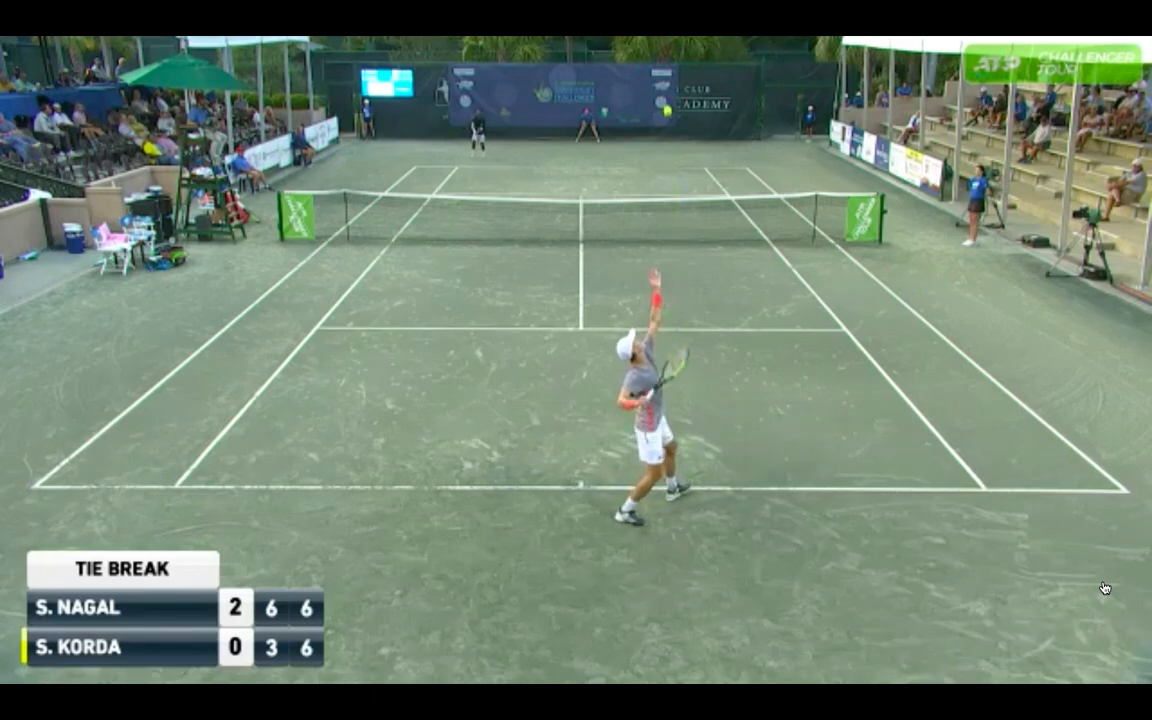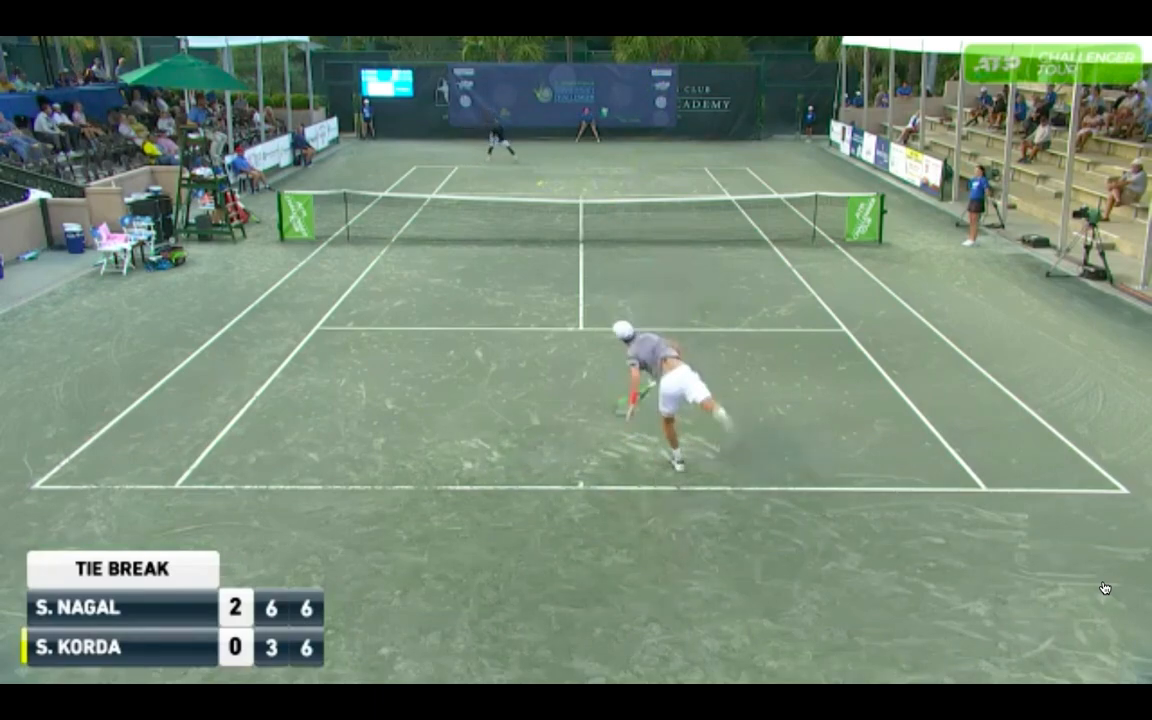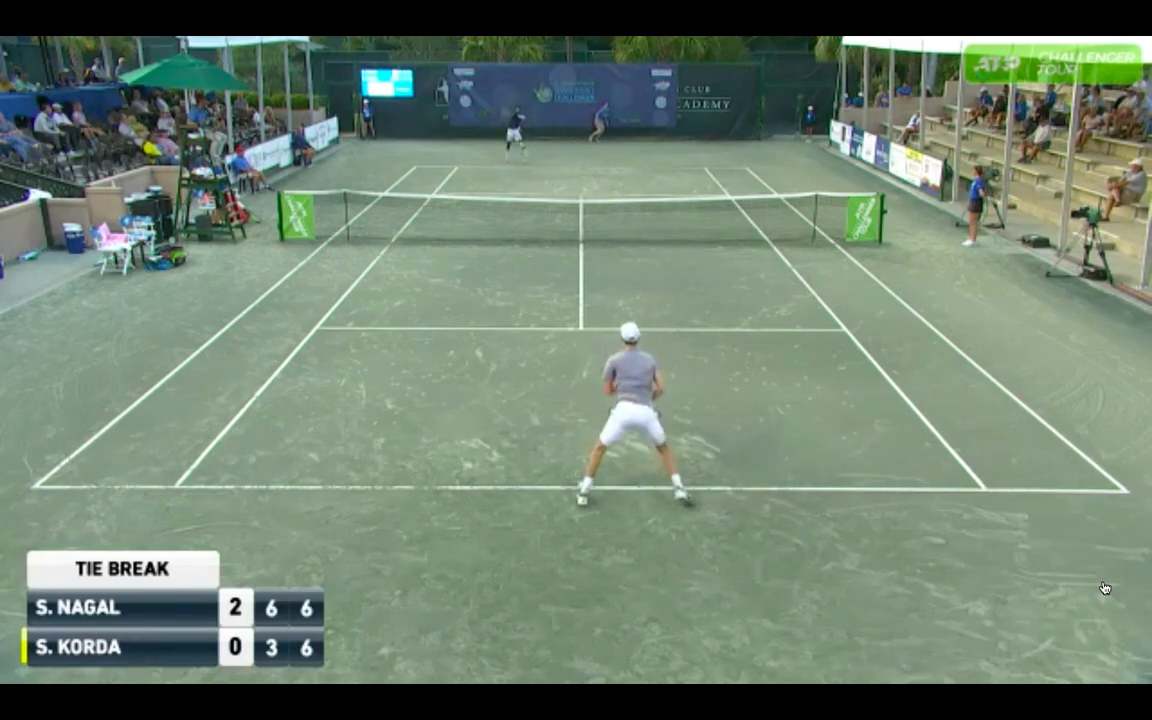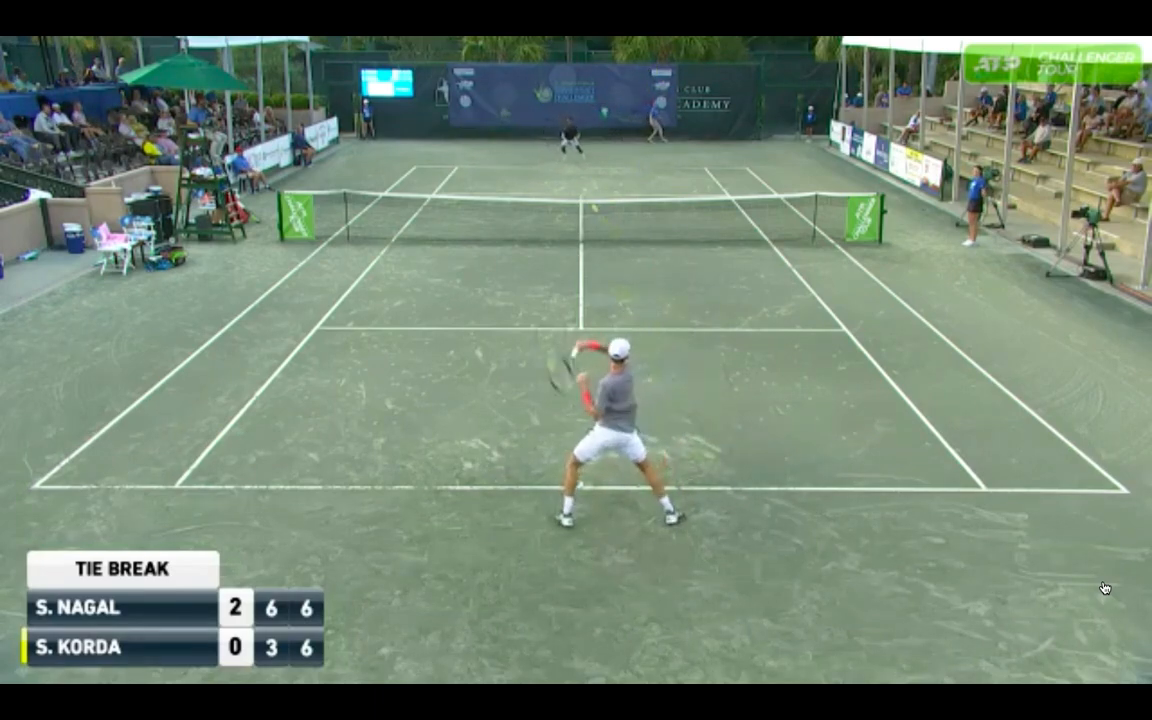
dt=1s
person 1, frame 1
left shoulder: (646, 352)
right shoulder: (634, 376)
left elbow: (655, 321)
right elbow: (620, 401)
left wrist: (656, 291)
right wrist: (636, 403)
left hip: (658, 420)
right hip: (648, 427)
left knee: (671, 449)
right knee: (653, 474)
left ankle: (673, 488)
right ankle: (625, 511)
person 1, frame 2
left shoulder: (632, 353)
right shoulder: (648, 336)
left elbow: (635, 376)
right elbow: (676, 348)
left wrist: (631, 403)
left hip: (668, 383)
right hip: (684, 372)
left knee: (667, 421)
right knee: (709, 405)
left ankle: (678, 459)
right ankle: (721, 415)
person 1, frame 3
left shoulder: (613, 360)
right shoulder: (649, 359)
left elbow: (607, 391)
right elbow: (660, 388)
left hip: (623, 411)
right hip: (646, 413)
left knee: (600, 448)
right knee: (663, 449)
left ankle: (584, 492)
right ankle: (679, 490)
person 1, frame 4
left shoulder: (606, 384)
right shoulder: (628, 370)
left elbow: (594, 413)
right elbow: (610, 353)
left wrist: (583, 388)
right wrist: (587, 344)
left hip: (606, 434)
right hip: (627, 433)
left knee: (573, 464)
right knee: (648, 469)
left ankle: (567, 515)
right ankle: (670, 512)
